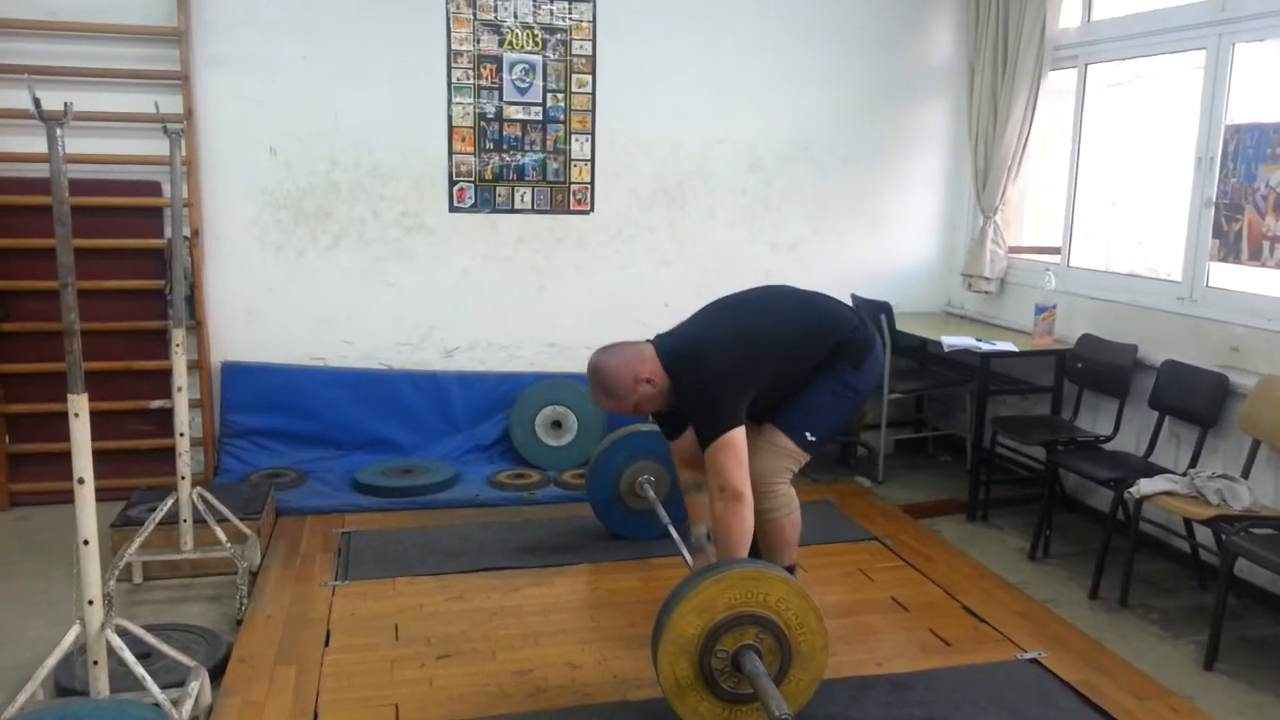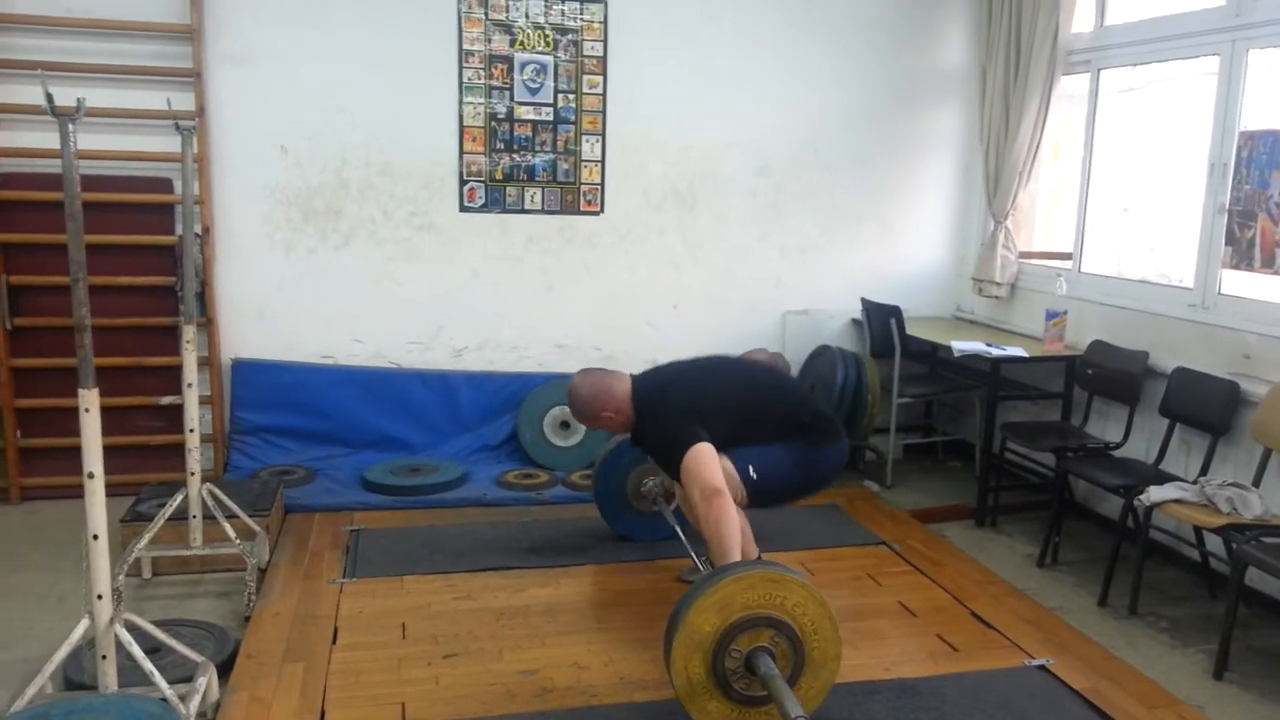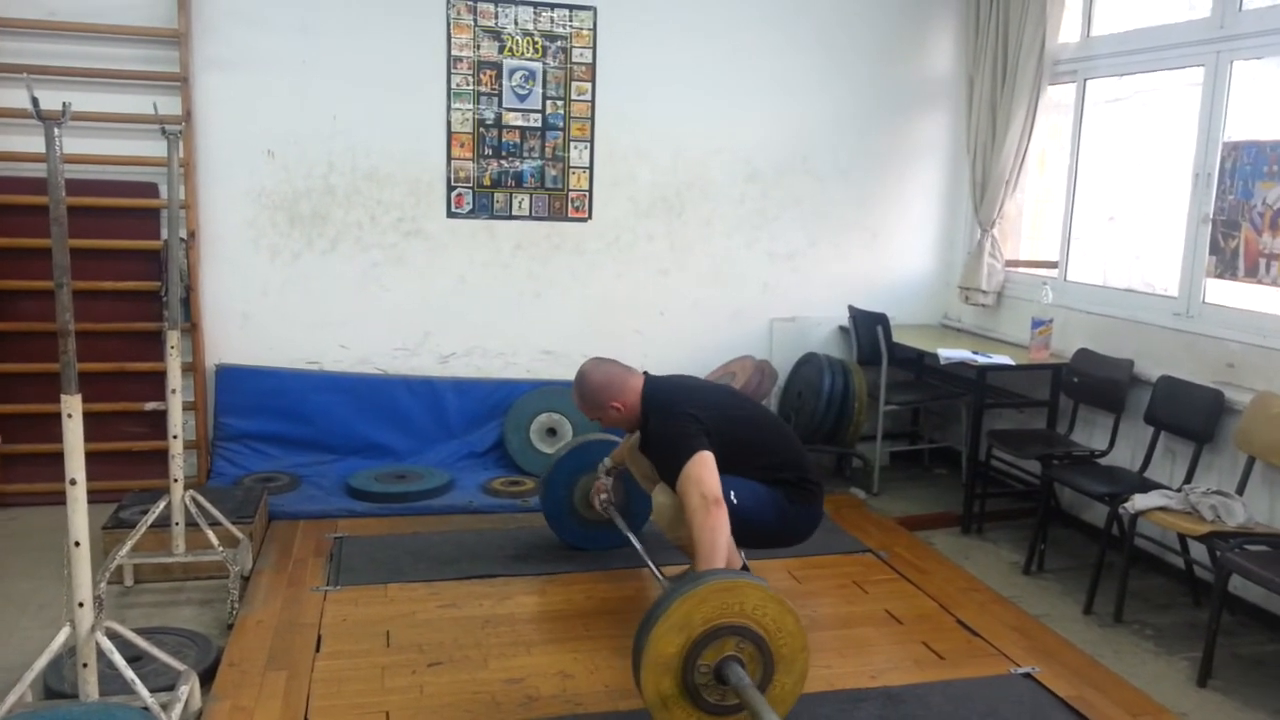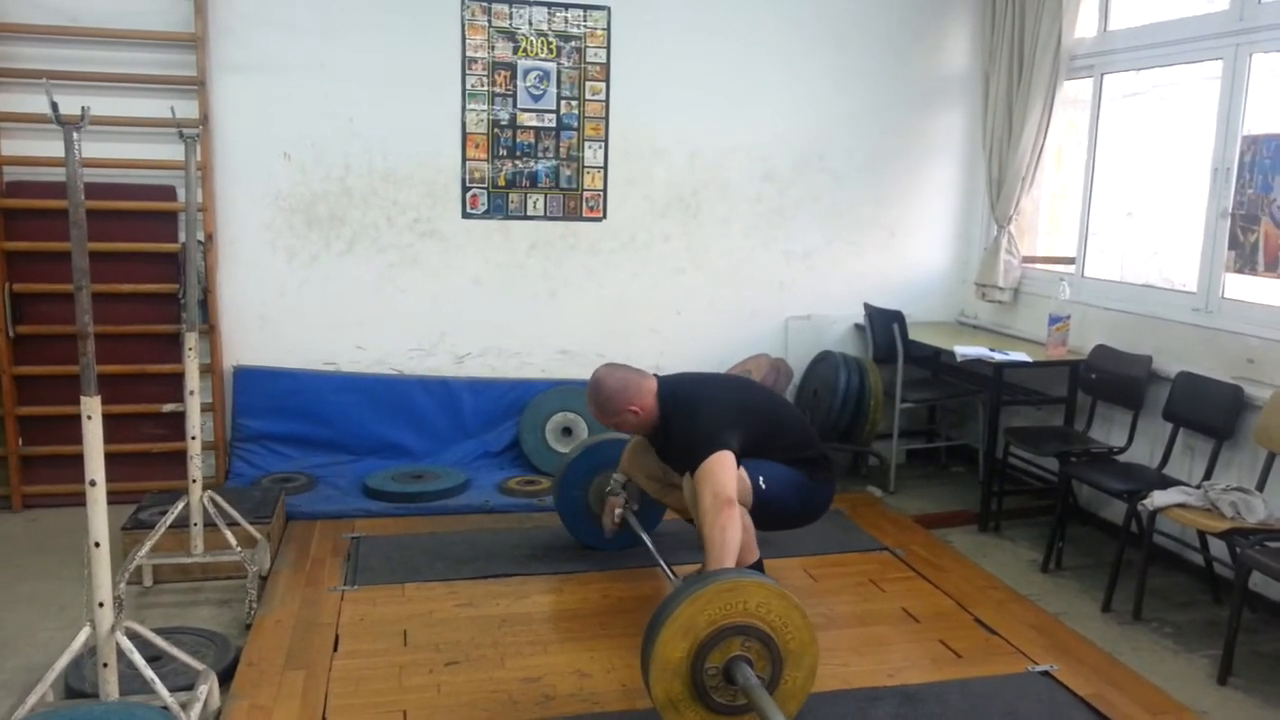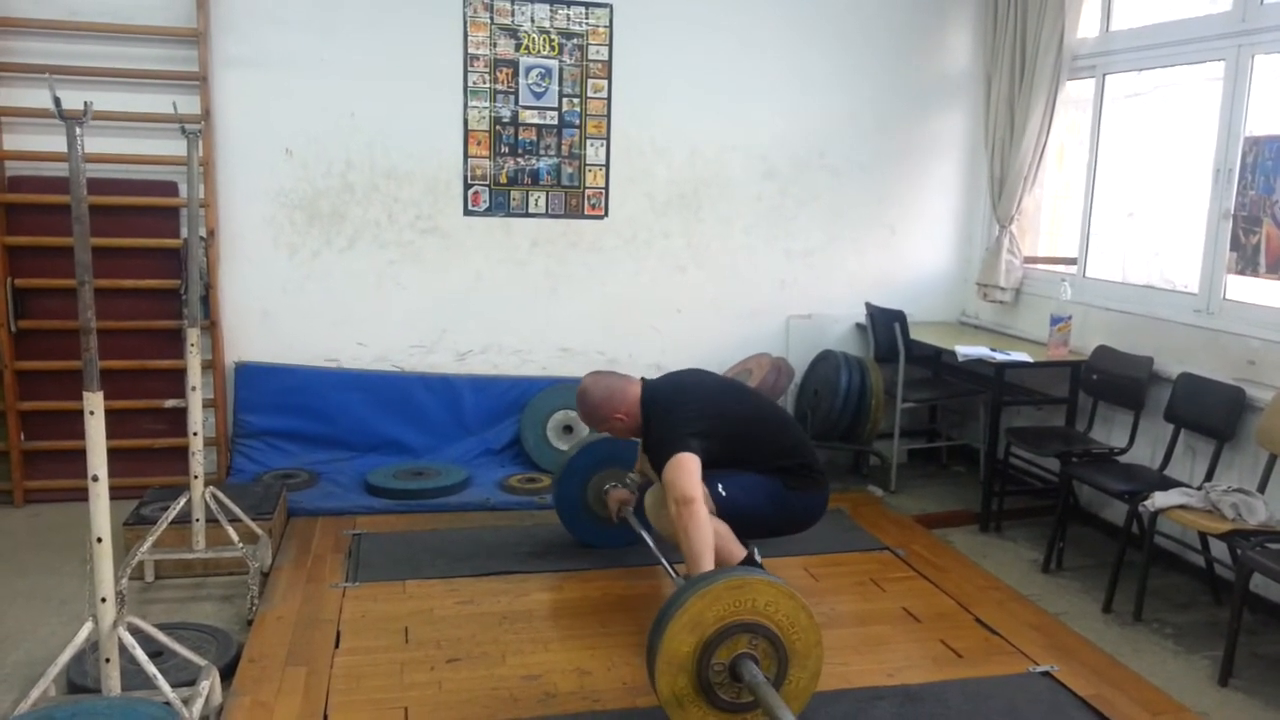
dt=1s
person 1, frame 1
left shoulder: (708, 380)
right shoulder: (665, 361)
left elbow: (731, 493)
right elbow: (691, 466)
right wrist: (701, 543)
left hip: (848, 355)
right hip: (796, 354)
left knee: (765, 471)
right knee: (732, 462)
person 1, frame 2
left shoulder: (664, 416)
right shoulder: (653, 388)
left elbow: (712, 495)
left hip: (816, 447)
right hip: (791, 429)
left knee: (700, 491)
right ankle: (745, 560)
person 1, frame 3
left shoulder: (673, 422)
right shoulder: (659, 394)
left elbow: (708, 505)
right elbow: (639, 433)
right wrist: (608, 469)
left hip: (790, 505)
left knee: (671, 502)
right knee: (639, 451)
right ankle: (728, 560)
person 1, frame 4
left shoulder: (699, 420)
right shoulder: (660, 396)
left elbow: (721, 504)
left hip: (805, 483)
left knee: (704, 487)
right knee: (638, 457)
right ankle: (734, 554)
person 1, frame 5
left shoulder: (671, 423)
right shoulder: (663, 392)
left elbow: (687, 504)
right wrist: (635, 486)
left hip: (796, 493)
left knee: (664, 502)
right knee: (651, 458)
right ankle: (737, 552)
